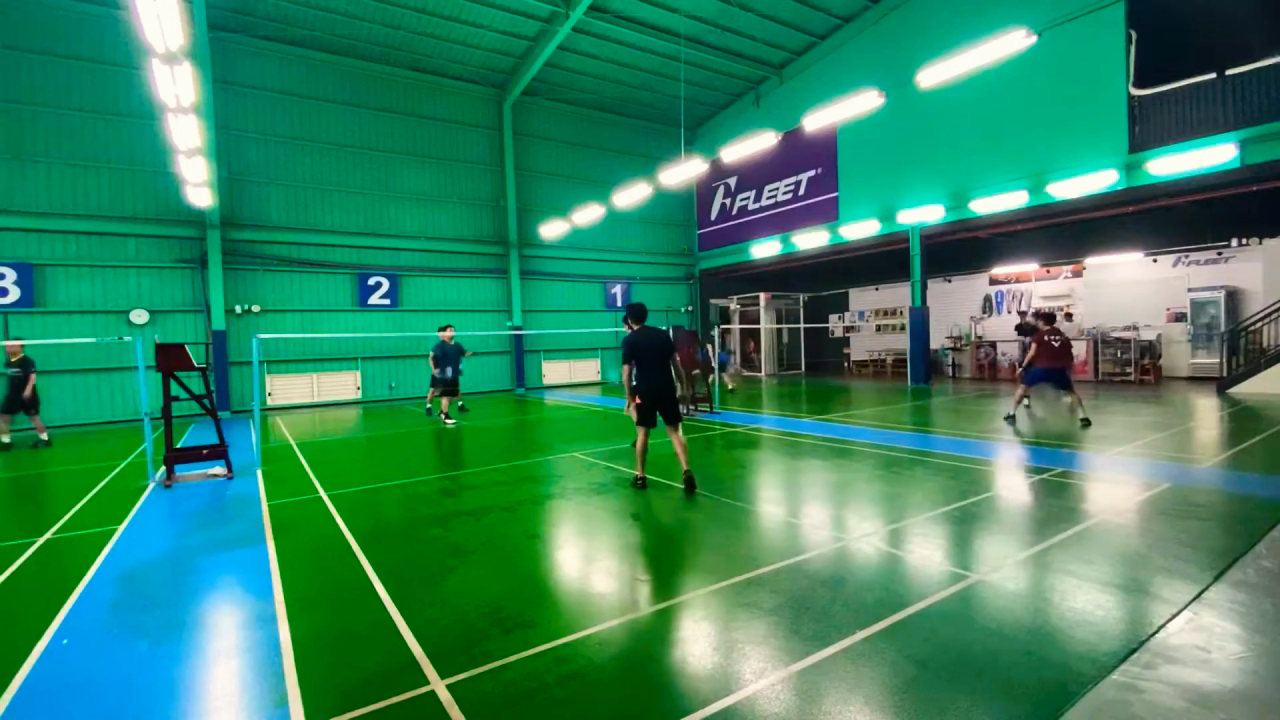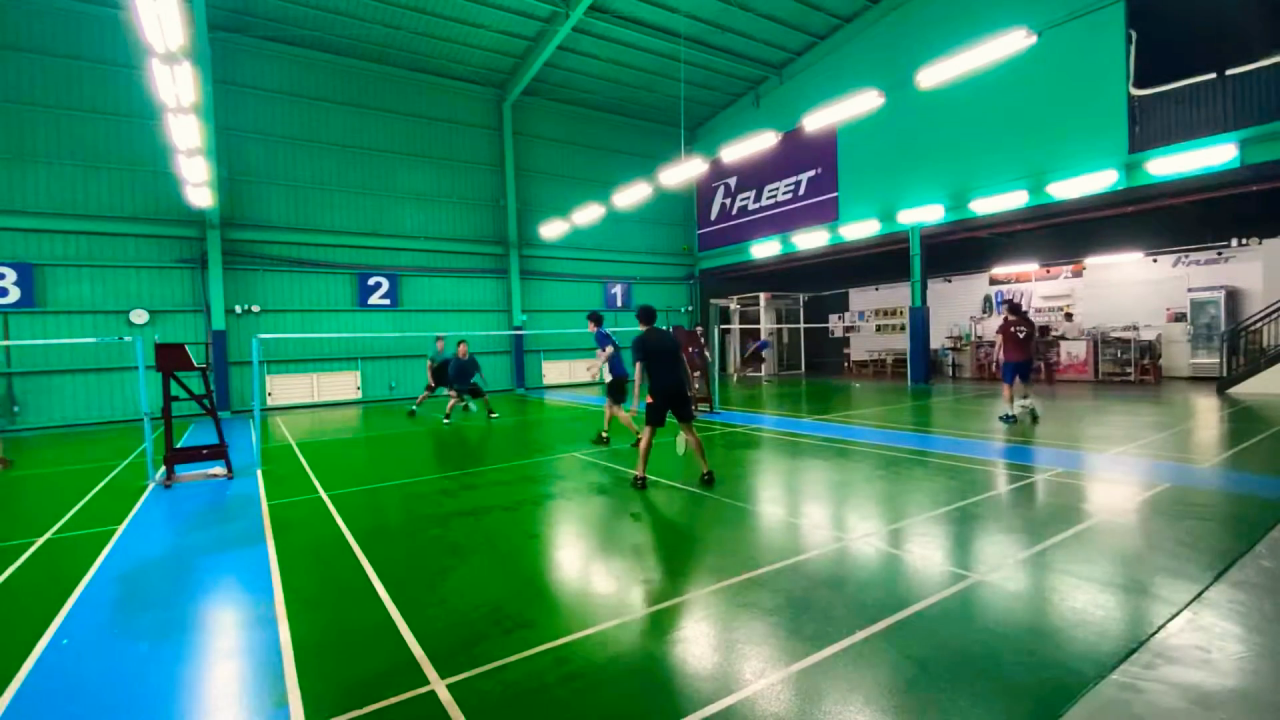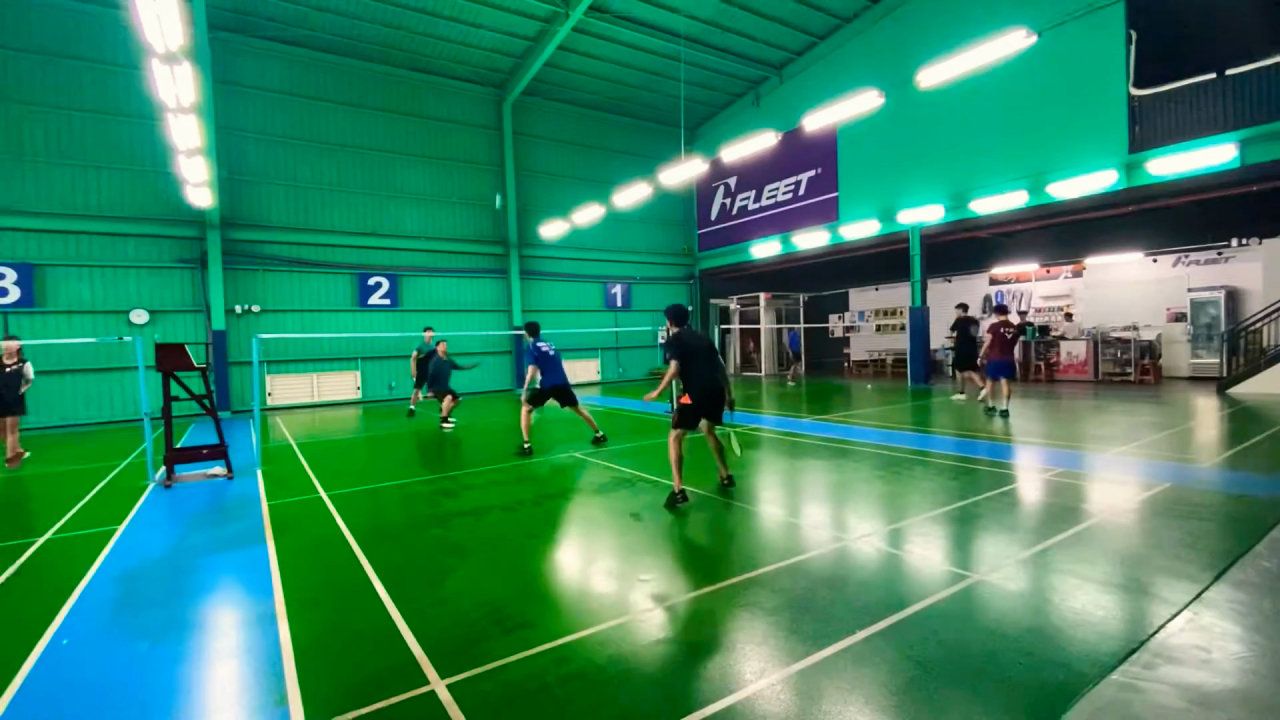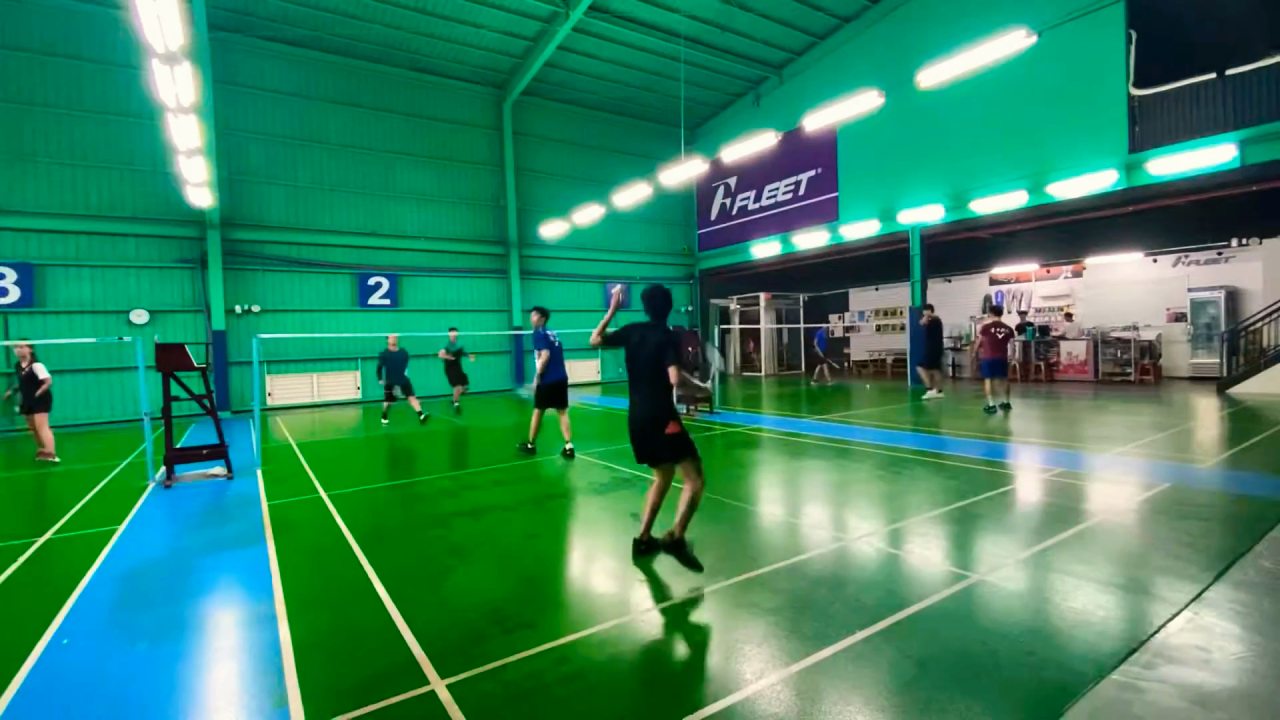
dt=0.7s
person 1, frame 1
left shoulder: (629, 340)
right shoulder: (663, 334)
left elbow: (627, 372)
right elbow: (675, 363)
left wrist: (628, 398)
left hip: (645, 390)
right hip: (667, 388)
left knee: (643, 433)
right knee: (674, 431)
left ankle: (640, 476)
right ankle: (686, 470)
person 1, frame 2
left shoulder: (640, 341)
right shoulder: (670, 336)
left elbow: (639, 371)
right elbow: (683, 364)
left wrist: (636, 398)
right wrist: (689, 389)
left hip: (658, 391)
right hip: (679, 389)
left knee: (648, 433)
right knee: (689, 430)
left ankle: (640, 477)
right ankle: (706, 472)
person 1, frame 3
left shoulder: (673, 341)
right shoulder: (702, 338)
left elbow: (674, 368)
right elbow: (721, 367)
left wrist: (658, 391)
right wrist: (729, 394)
left hip: (695, 393)
right hip: (715, 391)
left knee: (675, 438)
right knee: (709, 431)
left ankle: (678, 490)
right ankle: (726, 476)
person 1, frame 4
left shoulder: (631, 332)
right shoulder: (668, 338)
left elbow: (595, 339)
right elbow: (675, 379)
left wrist: (612, 310)
left hip: (636, 419)
right hip: (662, 417)
left knee: (663, 476)
right knee: (694, 479)
left ankle: (644, 538)
right ankle: (676, 536)
